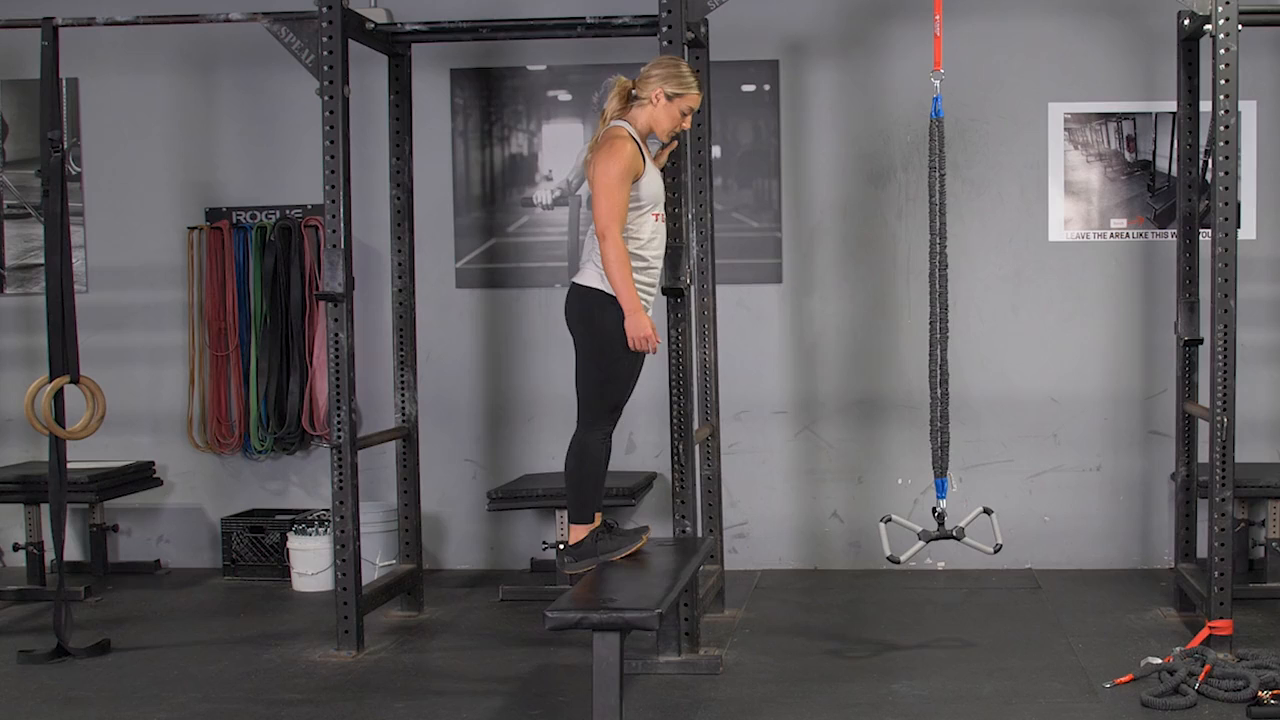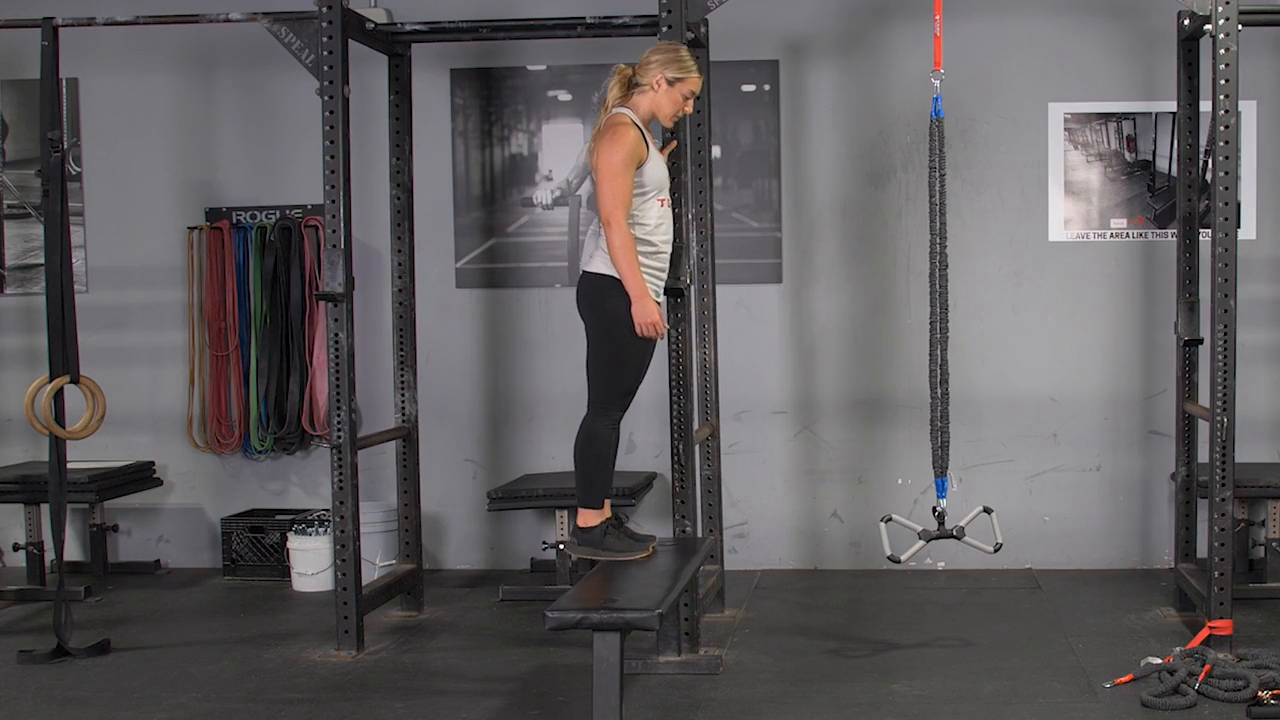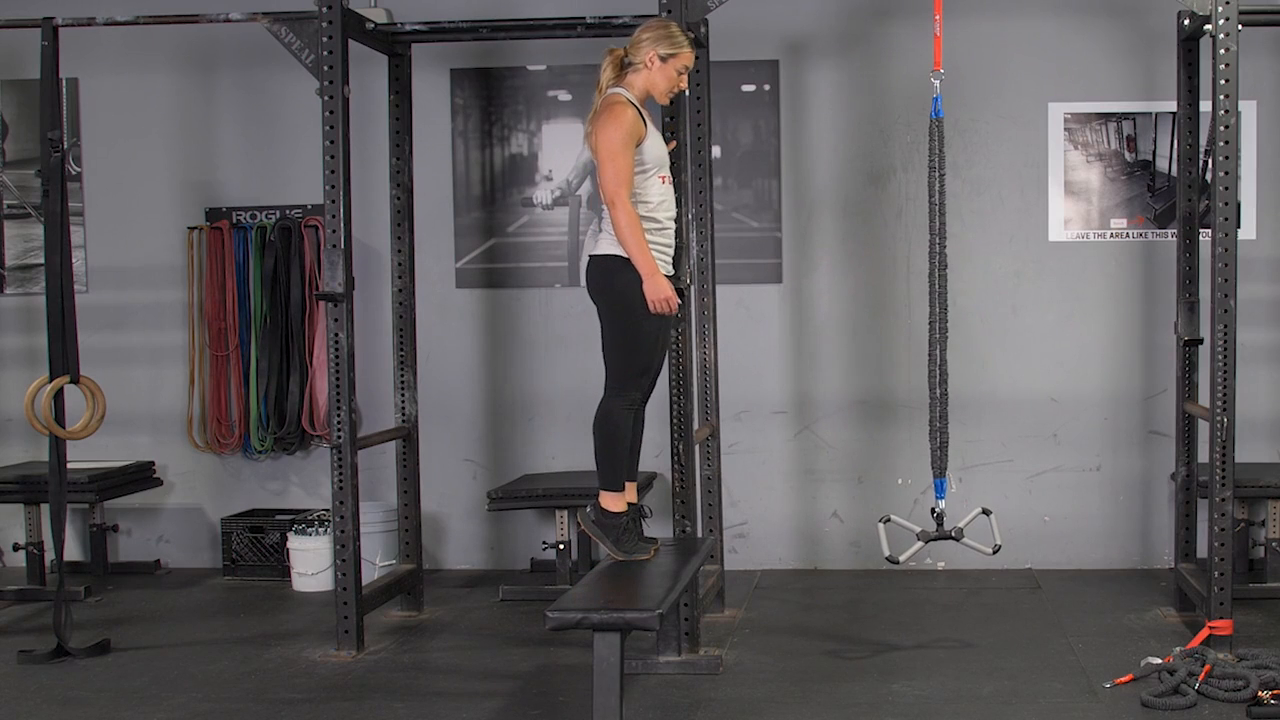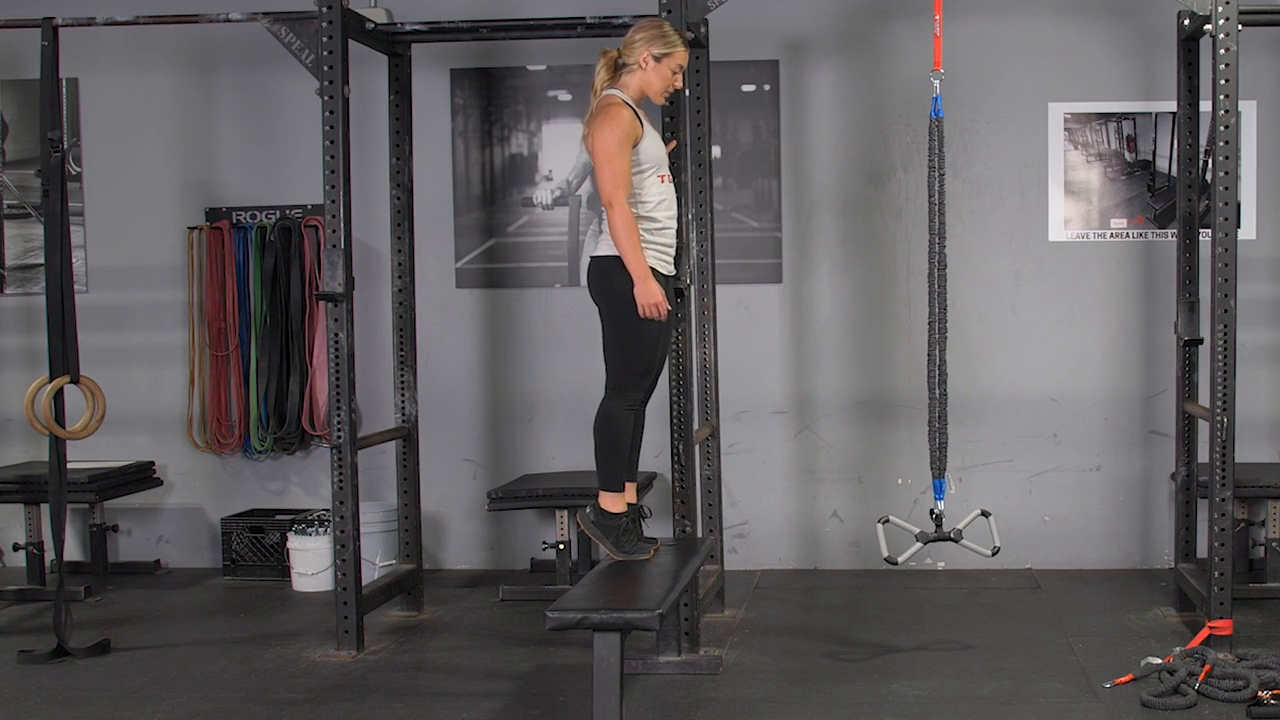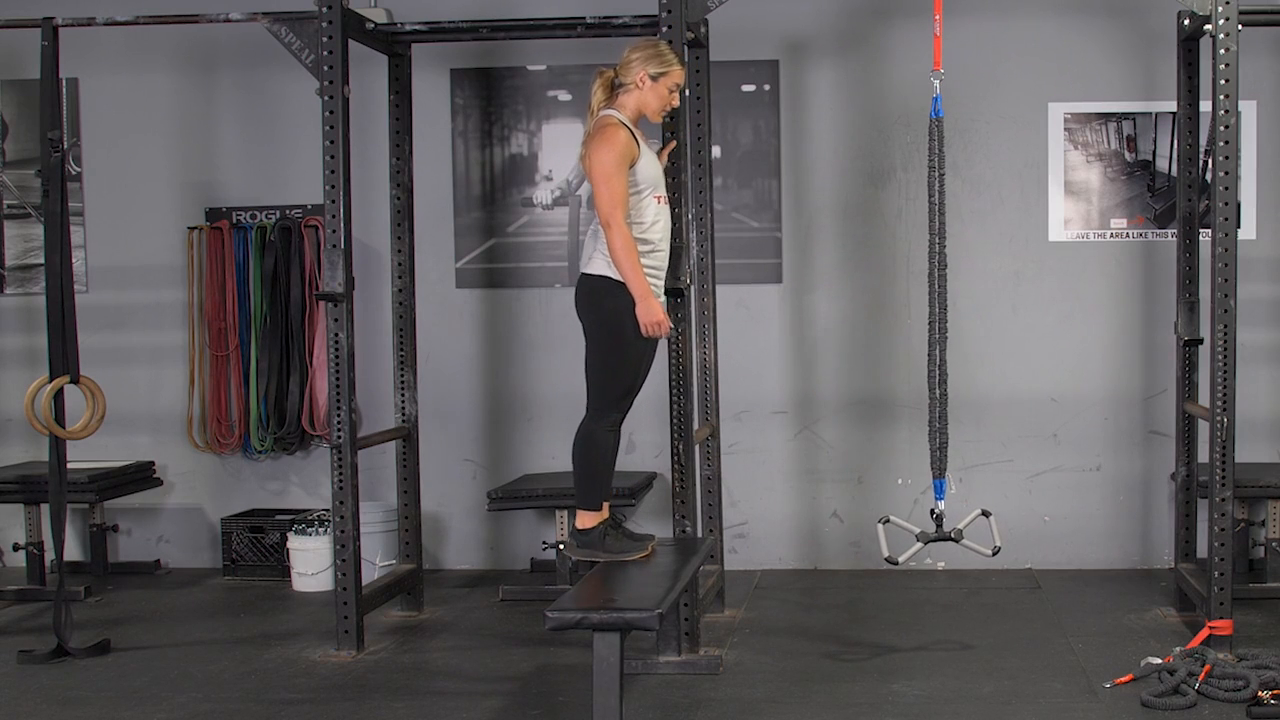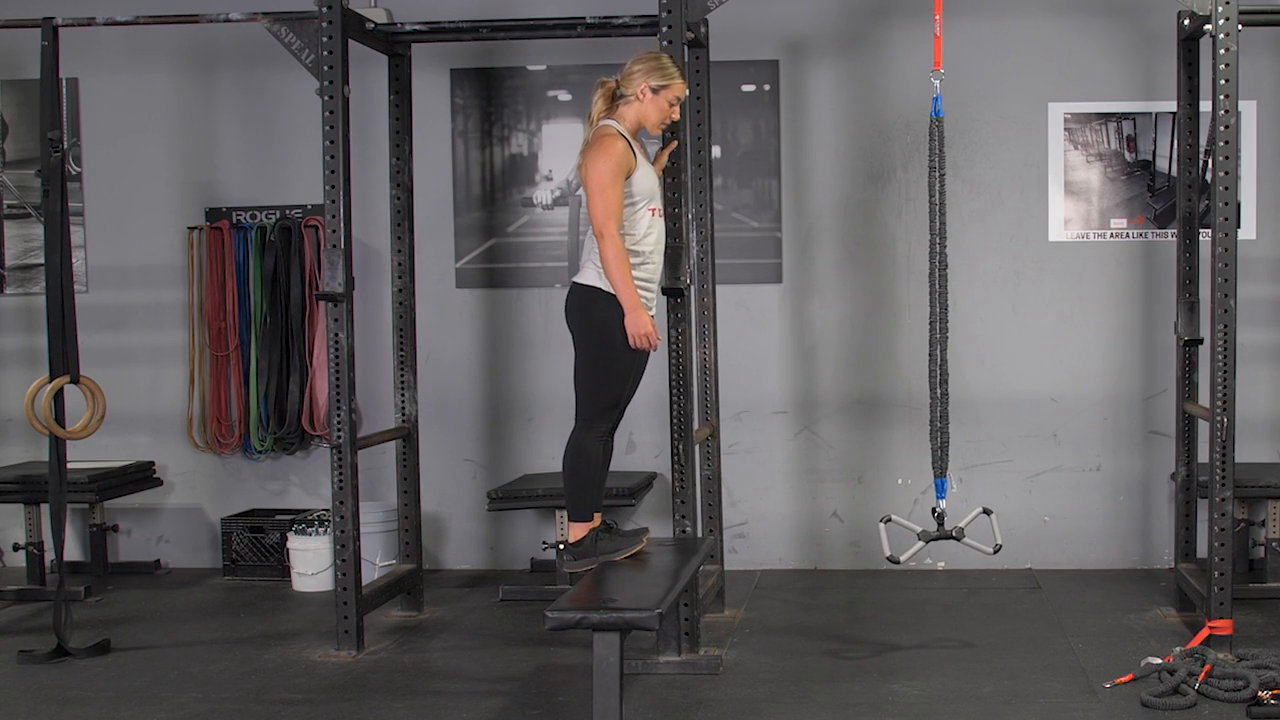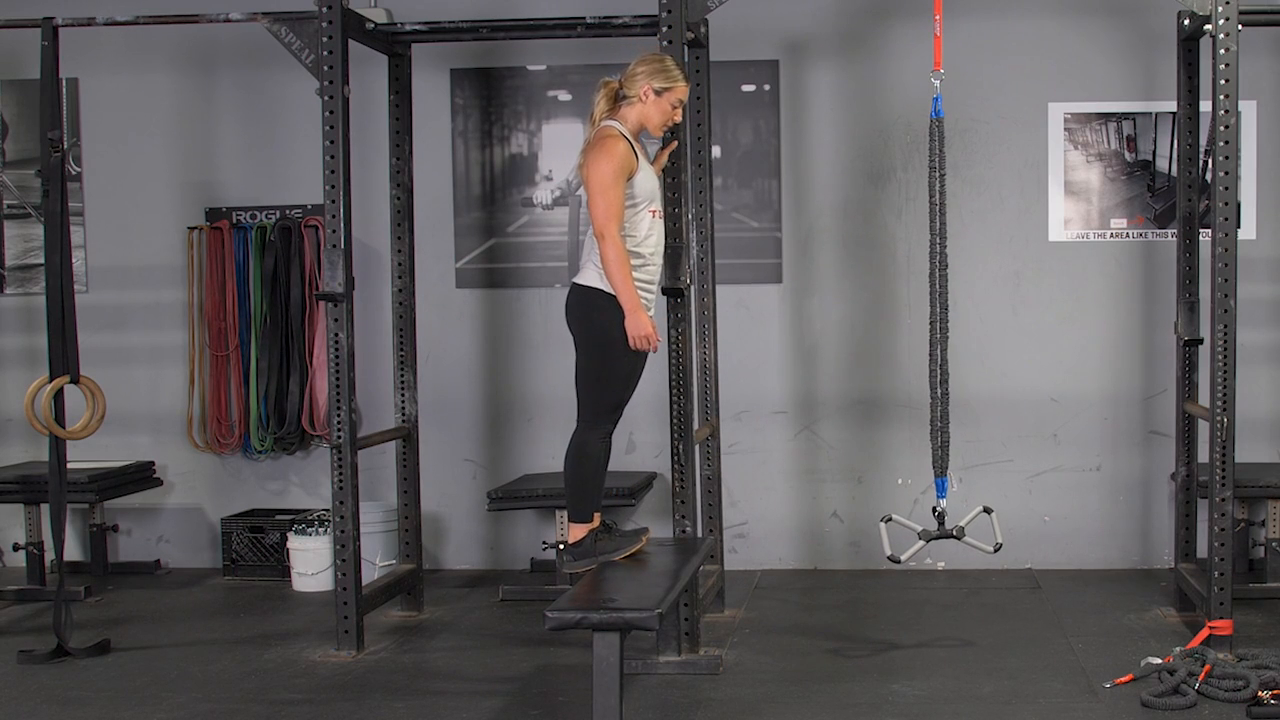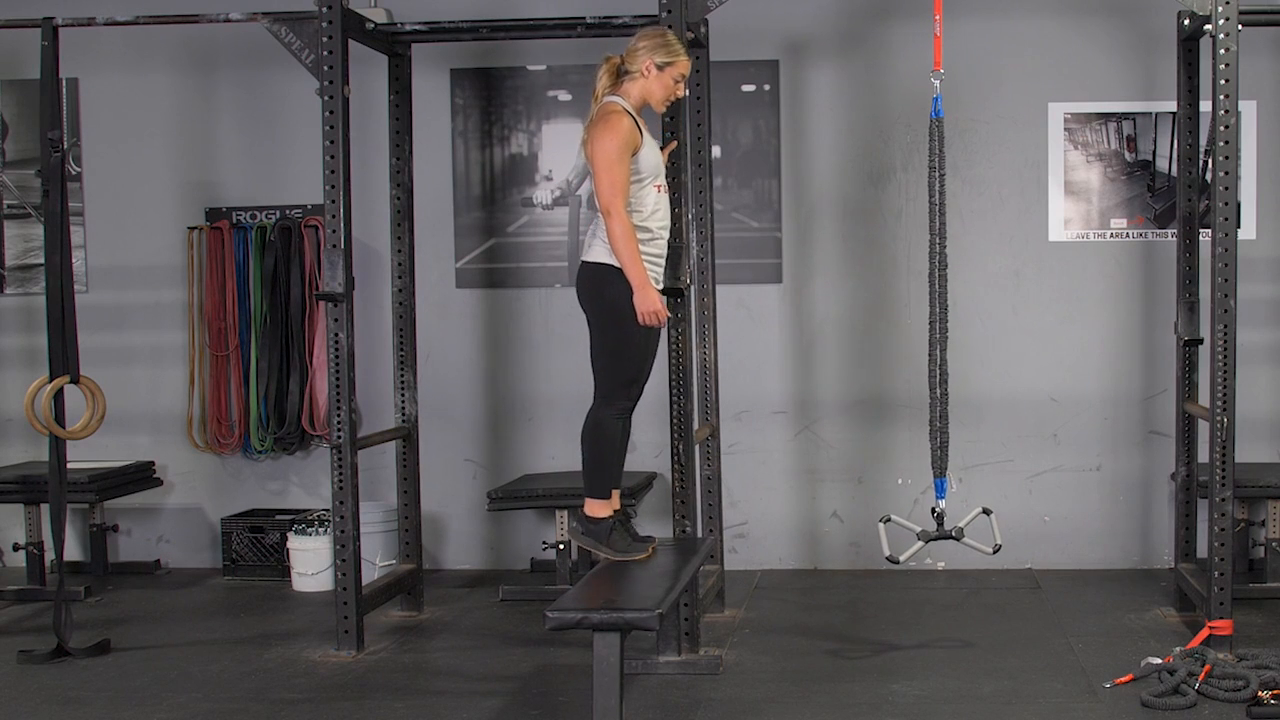
dt=0.5s
person 1, frame 1
left shoulder: (633, 146)
right shoulder: (618, 145)
right elbow: (608, 234)
left wrist: (659, 165)
right wrist: (633, 311)
left hip: (620, 305)
right hip: (605, 304)
left knee: (601, 421)
right knee: (596, 421)
left ankle: (591, 530)
right ankle: (579, 543)
person 1, frame 2
left shoulder: (639, 133)
right shoulder: (622, 132)
right elbow: (613, 221)
left wrist: (663, 157)
right wrist: (640, 297)
left hip: (630, 291)
right hip: (615, 291)
left knee: (612, 408)
right knee: (606, 408)
left ankle: (601, 519)
right ankle: (589, 526)
person 1, frame 3
left shoulder: (636, 113)
right shoulder: (618, 111)
right elbow: (618, 201)
right wrist: (650, 274)
left hip: (645, 272)
right hip: (626, 271)
left knee: (636, 393)
right knee: (624, 391)
left ankle: (625, 506)
right ankle: (607, 508)
person 1, frame 4
left shoulder: (634, 115)
right shoulder: (614, 113)
right elbow: (615, 203)
left wrist: (668, 153)
right wrist: (642, 277)
left hip: (649, 272)
right hip: (627, 273)
left knee: (636, 395)
right knee: (625, 393)
left ankle: (625, 507)
right ankle: (607, 509)
person 1, frame 5
left shoulder: (630, 136)
right shoulder: (612, 133)
right elbow: (613, 223)
left wrist: (662, 162)
right wrist: (644, 297)
left hip: (633, 294)
right hip: (615, 293)
left knee: (613, 411)
right knee: (604, 410)
left ankle: (599, 521)
right ankle: (586, 530)
person 1, frame 6
left shoulder: (630, 146)
right shoulder: (609, 144)
right elbow: (607, 234)
left wrist: (659, 165)
right wrist: (633, 308)
left hip: (627, 306)
right hip: (605, 303)
left knee: (605, 422)
right knee: (594, 422)
left ankle: (591, 527)
right ankle: (579, 541)
person 1, frame 7
left shoulder: (631, 147)
right shoulder: (610, 144)
right elbow: (607, 235)
left wrist: (658, 167)
right wrist: (633, 310)
left hip: (624, 305)
right hip: (605, 303)
left knee: (603, 421)
right knee: (595, 422)
left ankle: (590, 528)
right ankle: (580, 541)
person 1, frame 8
left shoulder: (633, 122)
right shoulder: (614, 120)
right elbow: (614, 211)
left wrist: (664, 157)
right wrist: (642, 286)
left hip: (634, 280)
right hip: (615, 279)
left knee: (623, 400)
right knee: (613, 398)
left ankle: (609, 512)
right ankle: (594, 516)
